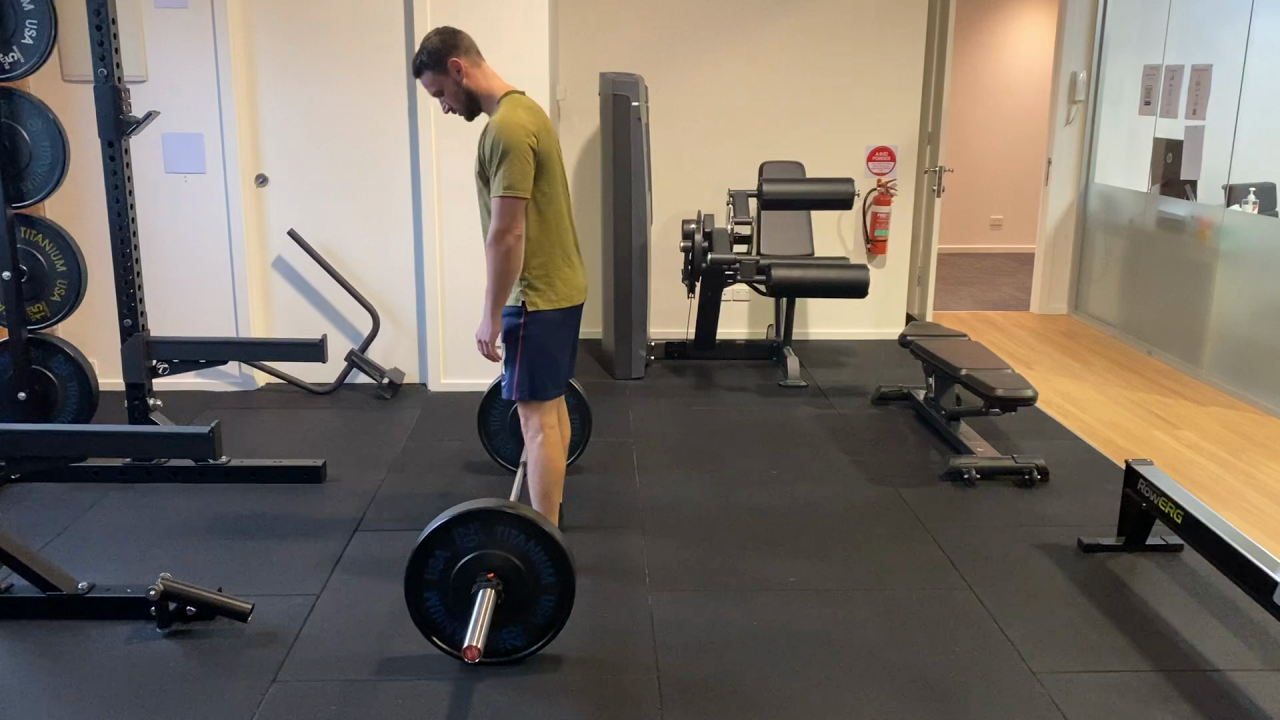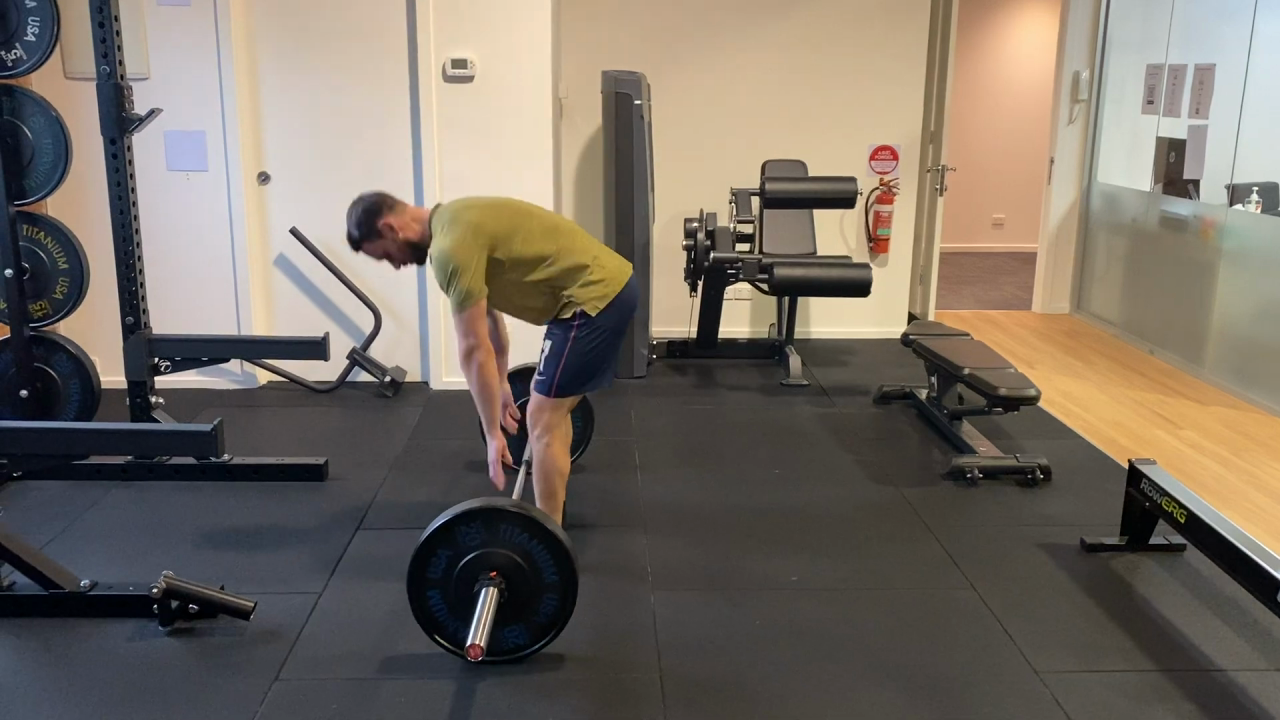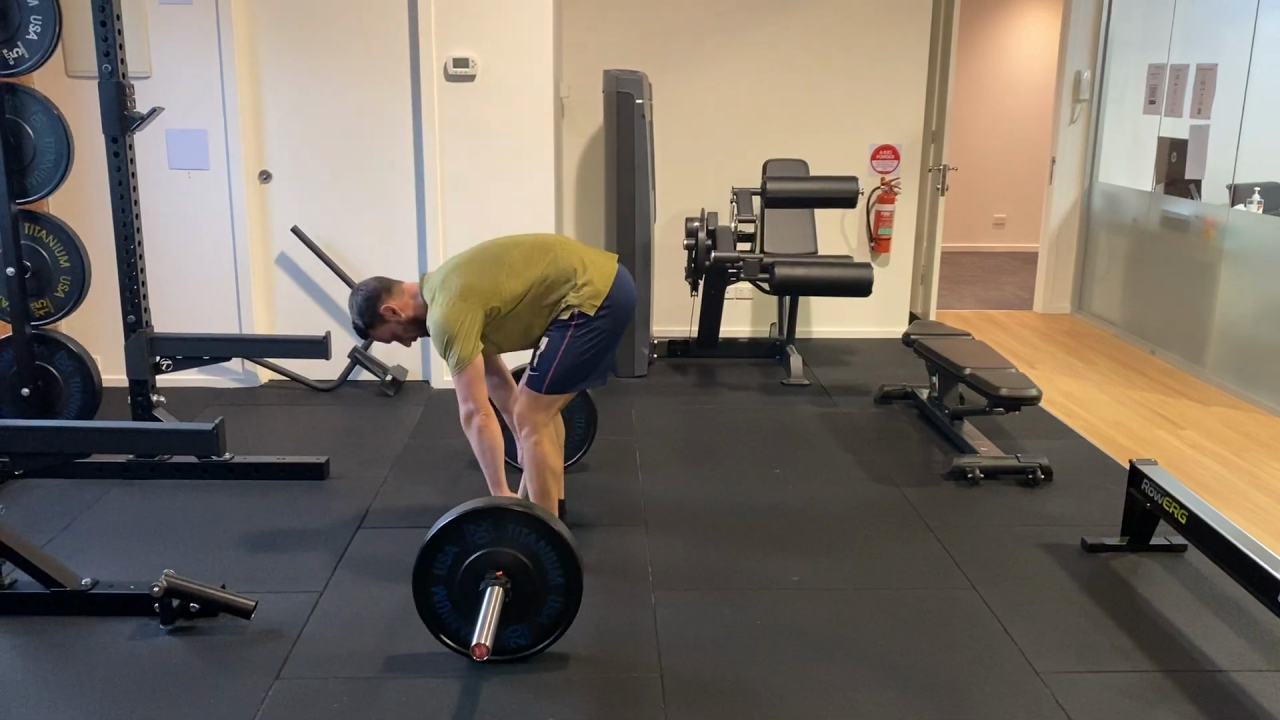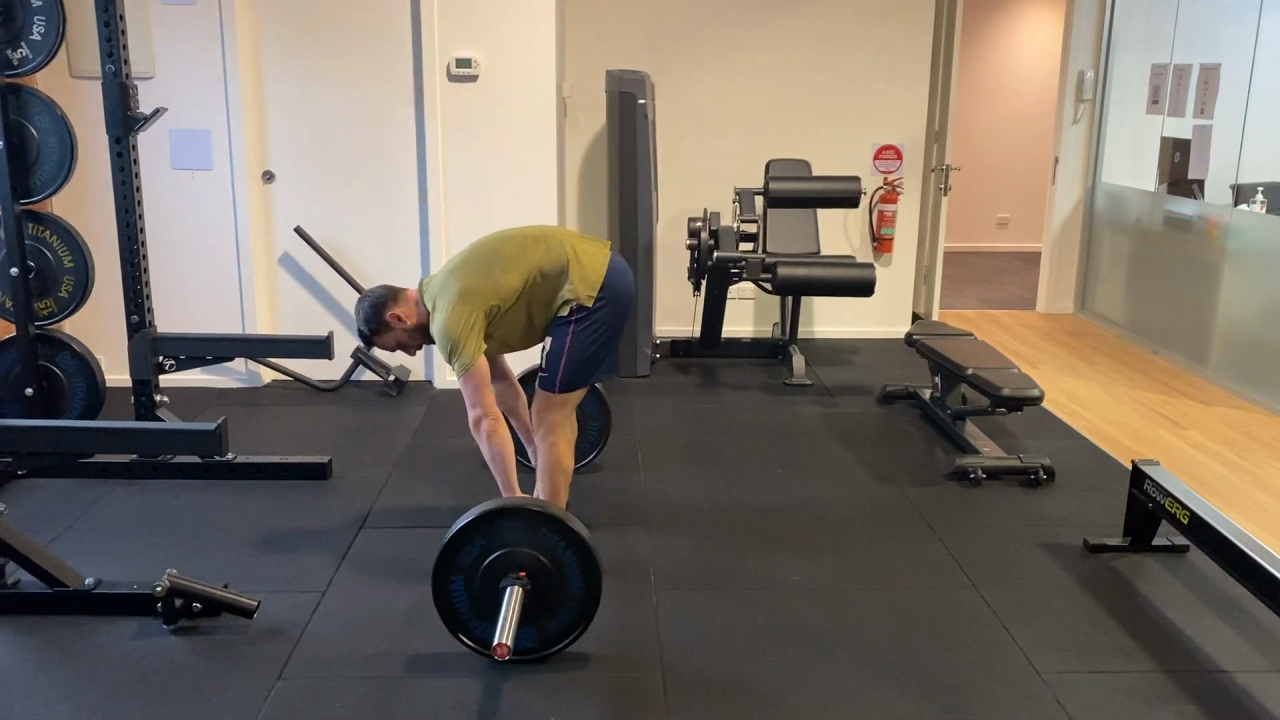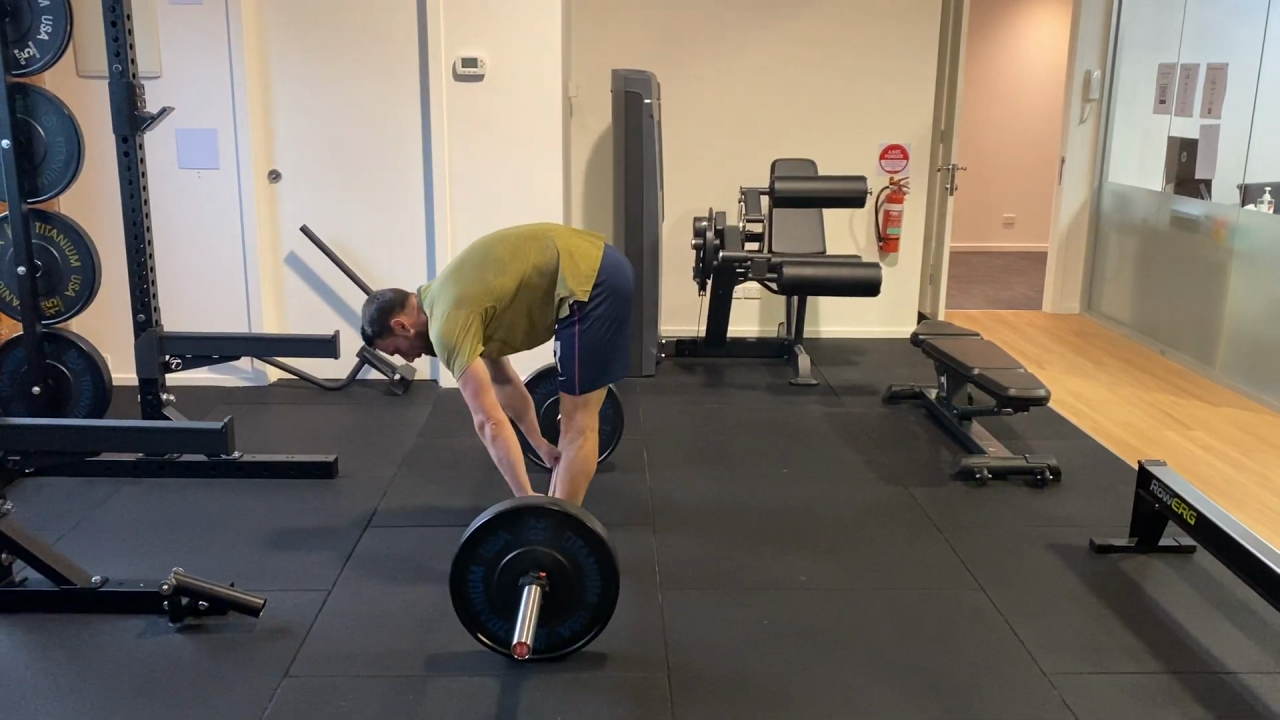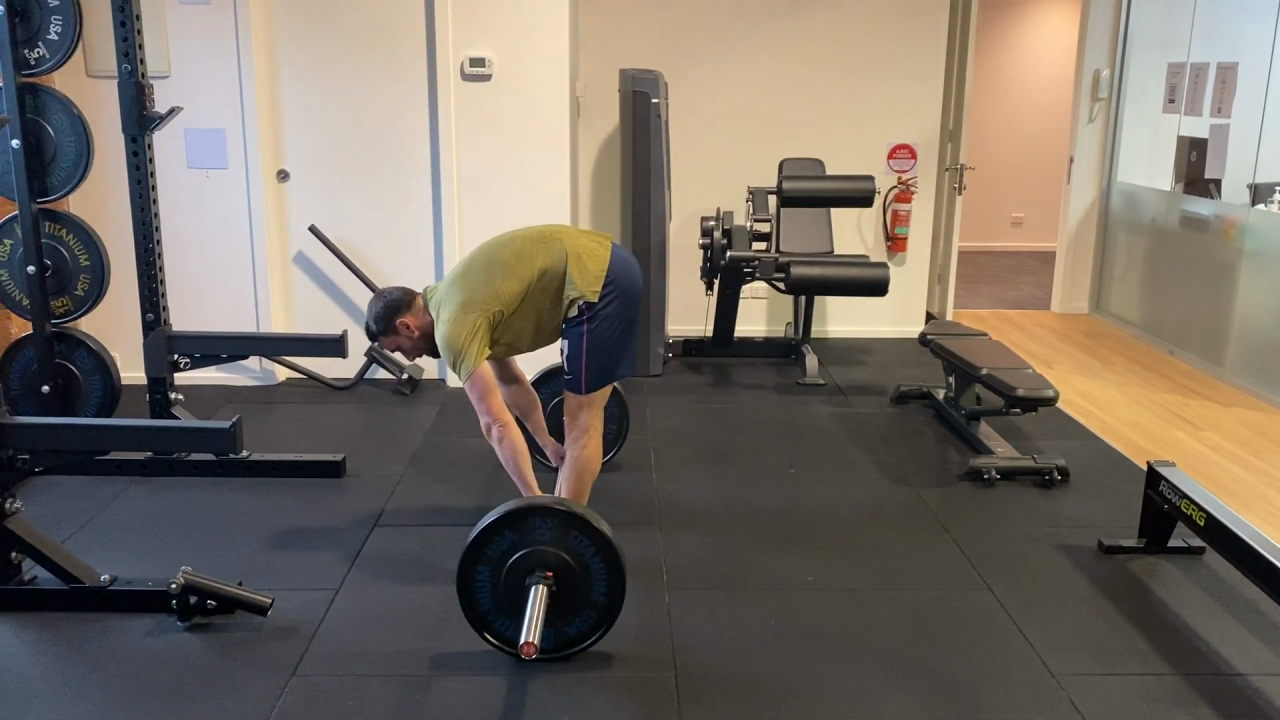
dt=0.4s
person 1, frame 1
left shoulder: (505, 127)
right shoulder: (521, 113)
left elbow: (507, 234)
left wrist: (490, 318)
right wrist: (500, 308)
left hip: (536, 297)
right hip: (556, 289)
left knee: (536, 414)
right knee: (550, 406)
right ankle: (548, 521)
person 1, frame 2
left shoulder: (451, 246)
right shoulder: (456, 224)
left elbow: (474, 349)
right elbow: (489, 322)
left wrist: (491, 430)
right wrist: (500, 389)
left hip: (595, 295)
right hip: (609, 284)
left knee: (542, 419)
right knee: (550, 413)
right ankle: (551, 520)
person 1, frame 3
left shoulder: (447, 315)
right shoulder: (445, 292)
left elbow: (475, 413)
right elbow: (494, 376)
left wrist: (500, 493)
right wrist: (524, 439)
left hip: (594, 295)
right hip: (605, 281)
left knee: (532, 416)
right knee: (538, 406)
right ankle: (552, 511)
person 1, frame 4
left shoulder: (450, 319)
right shoulder: (446, 298)
left elbow: (484, 417)
right elbow: (499, 380)
left wrist: (513, 498)
right wrist: (533, 444)
left hip: (590, 285)
right hip: (603, 271)
left knee: (548, 418)
right knee: (555, 410)
person 1, frame 5
left shoulder: (447, 324)
right shoulder: (448, 303)
left elbow: (489, 421)
right elbow: (504, 383)
left wrist: (527, 498)
right wrist: (540, 444)
left hip: (589, 279)
right hip: (600, 265)
left knee: (577, 419)
right knee: (575, 413)
person 1, frame 6
left shoulder: (453, 328)
right shoulder: (452, 304)
left elbow: (496, 423)
right elbow: (511, 382)
left wrist: (534, 498)
right wrist: (546, 442)
left hip: (597, 278)
left knee: (581, 418)
right knee: (580, 412)
